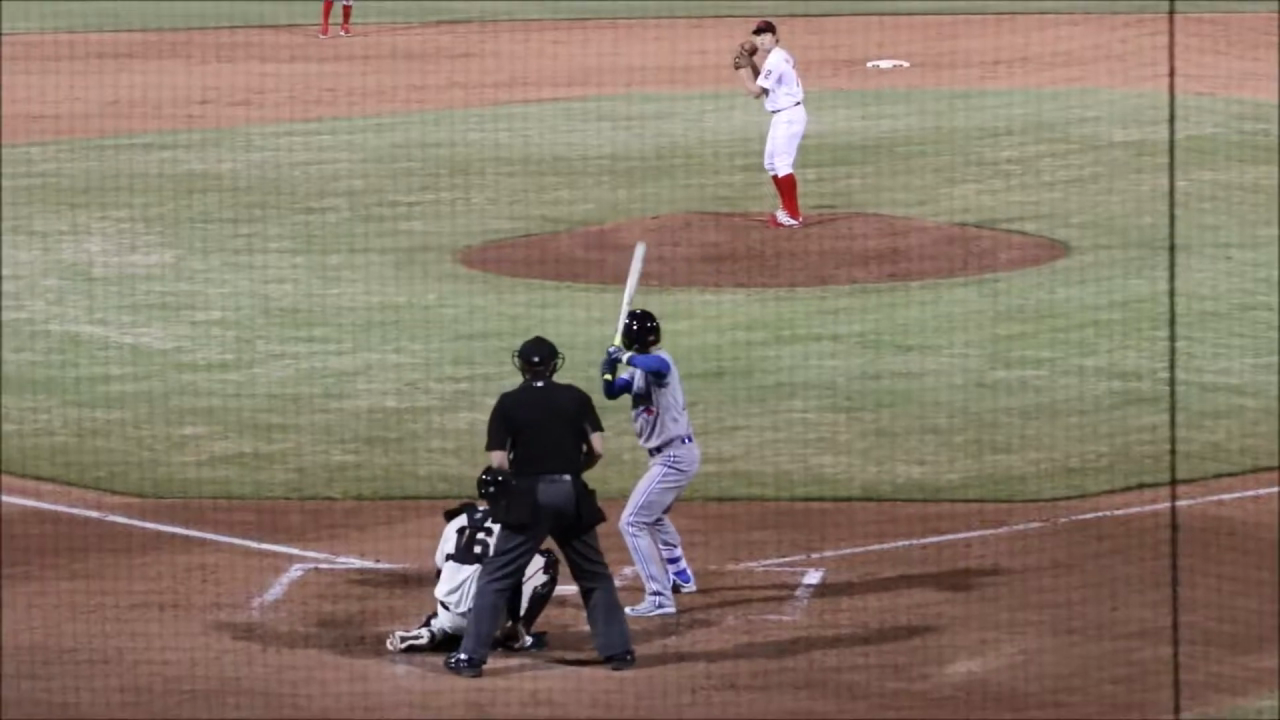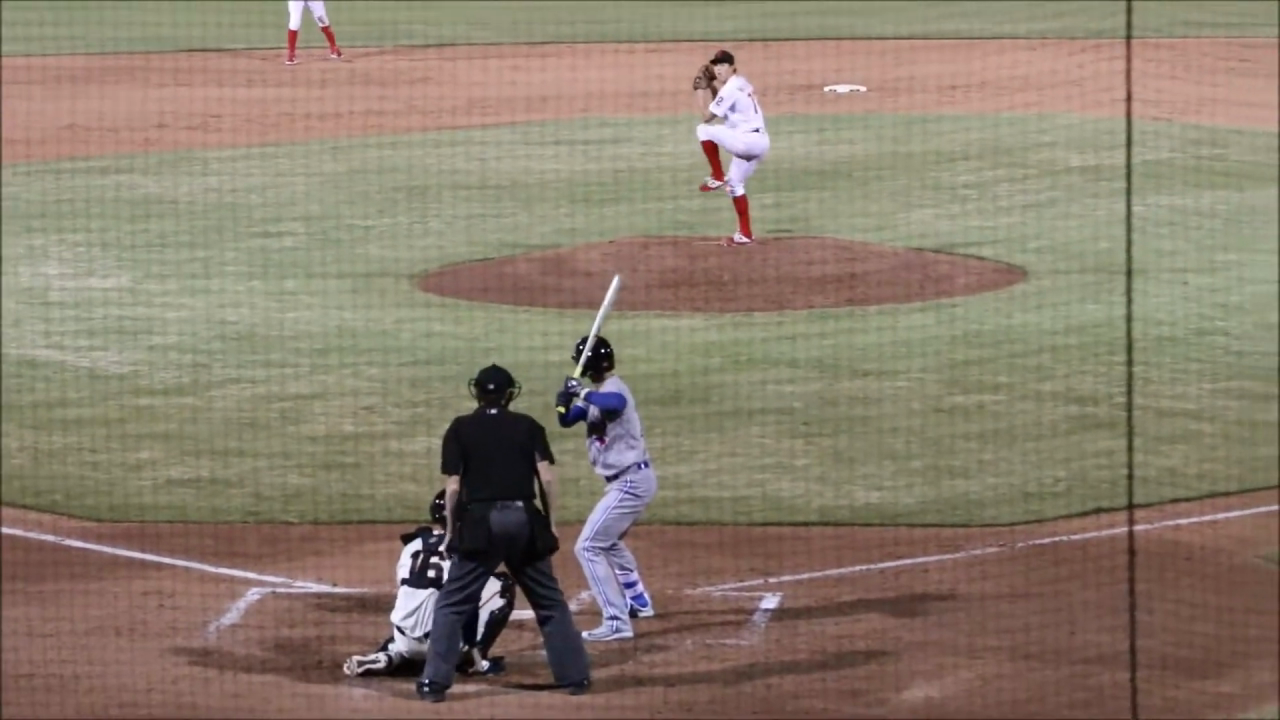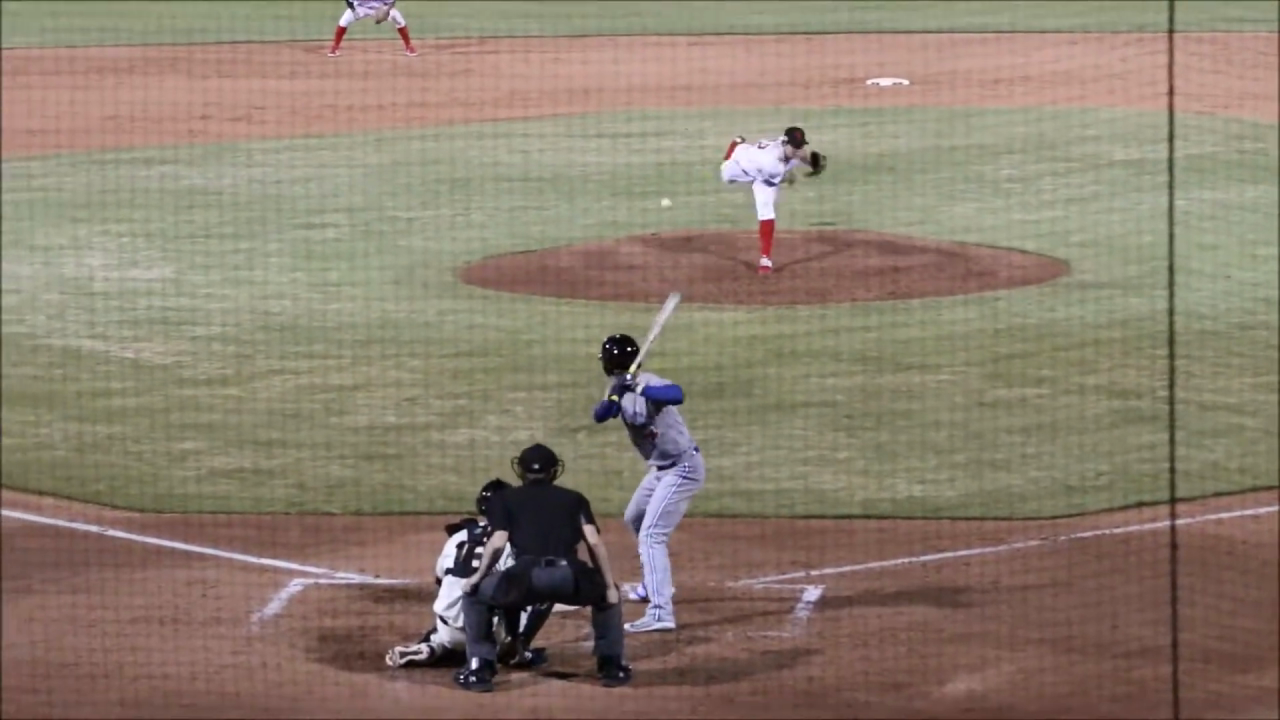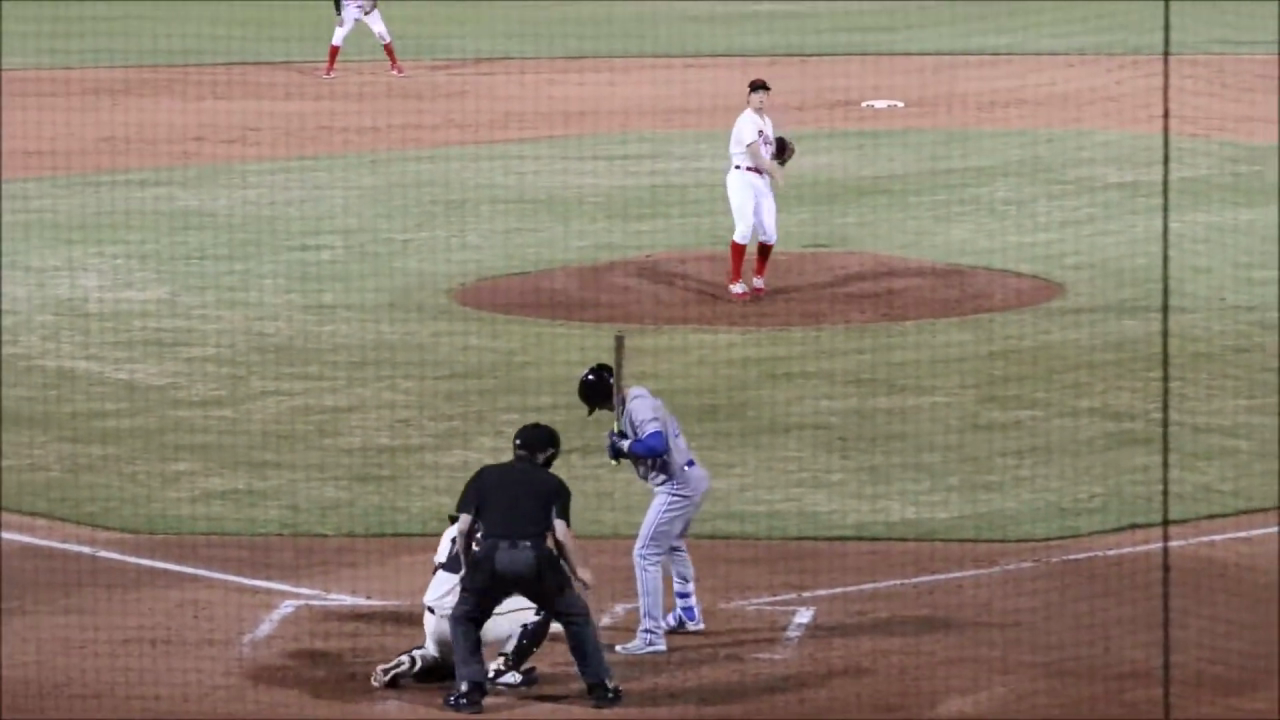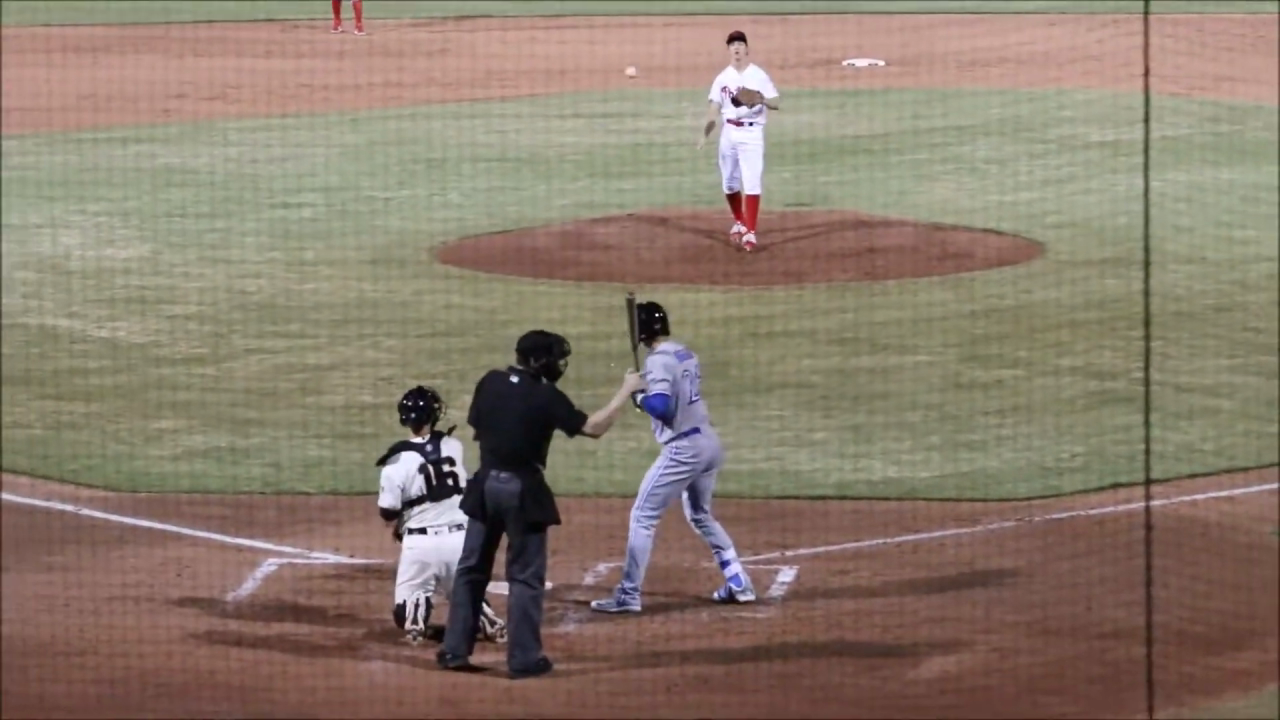
dt=1s
person 1, frame 1
left shoulder: (508, 403)
right shoulder: (576, 397)
left elbow: (497, 462)
right elbow: (597, 449)
left hip: (528, 497)
right hip: (572, 495)
left knee: (496, 577)
right knee: (595, 576)
left ankle: (471, 656)
right ankle: (617, 650)
person 1, frame 2
left shoulder: (460, 428)
right shoulder: (528, 426)
left elbow: (453, 486)
right elbow: (546, 479)
left wrist: (451, 531)
right wrist: (549, 522)
left hip: (481, 522)
right hip: (524, 520)
left knee: (453, 603)
right knee: (550, 602)
left ankle: (435, 680)
right ankle: (575, 677)
person 1, frame 3
left shoulder: (507, 499)
right shoulder: (574, 498)
left elbow: (497, 543)
right elbow: (594, 543)
left wrist: (478, 576)
right wrist: (610, 587)
left hip: (527, 577)
right hip: (570, 577)
left knee: (475, 595)
right knee: (606, 594)
left ankle: (479, 669)
right ankle: (613, 666)
person 1, frame 4
left shoulder: (485, 475)
right shoulder: (553, 484)
left elbow: (463, 526)
right elbow: (561, 535)
left wrist: (467, 564)
right wrist: (577, 571)
left hip: (492, 559)
right hip: (534, 560)
left knee: (463, 619)
right knee: (577, 615)
left ankle: (469, 690)
right ankle: (600, 686)
person 1, frame 5
left shoulder: (489, 383)
right shoulder: (546, 397)
right elbow: (593, 428)
right wrist: (626, 390)
left hip: (487, 485)
right hip: (523, 491)
left knee: (471, 569)
right knee: (526, 577)
left ankle: (455, 650)
right ankle: (524, 658)
person 2, frame 1
left shoulder: (658, 362)
right shoulder: (639, 369)
left elbow: (658, 365)
right elbow: (612, 393)
left wrist: (624, 356)
right wrist: (609, 371)
left hip: (674, 455)
right hip: (674, 454)
left knee: (632, 522)
right knee: (653, 516)
left ankle: (660, 598)
right ankle: (680, 577)
person 2, frame 2
left shoulder: (614, 389)
right shoulder: (596, 392)
left elbow: (615, 404)
right elbow: (567, 421)
left wrist: (582, 391)
right wrist: (564, 402)
left hip: (630, 481)
right hip: (631, 480)
left knee: (588, 547)
right knee: (608, 541)
left ankle: (617, 622)
right ankle: (638, 601)
person 2, frame 3
left shoulder: (650, 383)
right shoulder: (623, 385)
left elbow: (677, 395)
right elbow: (600, 416)
left wrist: (637, 387)
right wrist: (614, 395)
left hip: (682, 467)
right hip: (662, 468)
left knee: (651, 535)
right knee: (634, 519)
left ankle: (660, 613)
right ankle: (656, 581)
person 2, frame 4
left shoulder: (638, 404)
right shoulder: (637, 399)
left elbow: (656, 446)
left wrist: (624, 444)
right wrist: (621, 446)
left hip: (677, 484)
right hip: (690, 479)
left knee: (646, 554)
right knee: (673, 546)
left ankle: (652, 636)
right ankle: (688, 614)
person 2, frame 5
left shoulder: (657, 360)
right shoulder: (686, 354)
left elbow: (661, 407)
left wrist: (640, 397)
right wrist: (650, 396)
left hip: (683, 448)
right hip: (709, 443)
left knee: (643, 517)
right knee: (701, 516)
left ankle: (628, 596)
right ankle: (739, 584)
person 3, frame 1
left shoulder: (456, 522)
right wrist: (516, 623)
left hip: (449, 616)
right knee: (546, 562)
left ankle: (433, 631)
right ankle: (516, 635)
person 3, frame 2
left shoulder: (412, 546)
right wrist: (473, 650)
left hip: (405, 641)
right knee: (502, 587)
left ankle: (388, 656)
right ankle: (473, 659)
person 3, frame 3
left shoulder: (457, 536)
left elbow: (440, 579)
right wrist: (516, 642)
left hip: (448, 630)
left ankle: (430, 648)
right ankle: (516, 651)
person 3, frame 4
left shoulder: (455, 528)
left hip: (434, 618)
left knee: (440, 654)
right knee: (540, 613)
left ankle: (409, 663)
right ankle: (504, 669)
person 3, frame 5
left shoulder: (397, 461)
right shoulder: (453, 445)
left elbow: (389, 516)
left hip: (419, 544)
right hip: (458, 540)
left knee: (404, 614)
left ankle: (418, 608)
person 4, frame 1
left shoulder: (775, 60)
right shoulder: (777, 57)
left elbow: (756, 91)
right elbow: (763, 82)
left wrist: (741, 69)
right wrist: (749, 63)
left hip: (789, 116)
right hip: (783, 116)
left knee: (782, 164)
right knee: (771, 163)
left ankle: (794, 216)
right ankle: (787, 209)
person 4, frame 2
left shoulder: (730, 89)
right shoulder: (740, 83)
left elbow: (707, 117)
right elbow: (721, 106)
left wrist: (700, 92)
right wrist: (710, 87)
left hip: (748, 139)
right hip: (759, 141)
left knee: (703, 129)
right knee: (735, 184)
left ankle: (717, 177)
right ankle: (745, 234)
person 4, frame 3
left shoulder: (797, 151)
right shoulder: (772, 158)
right hip: (742, 165)
left knee: (766, 211)
right knee: (726, 174)
left ankle: (765, 258)
right ankle: (738, 145)
person 4, frame 4
left shoulder: (767, 123)
right shoulder: (746, 122)
right elbow: (756, 158)
right wrist: (776, 172)
left hip: (762, 181)
right hip: (741, 179)
left knee: (769, 233)
right knee: (744, 228)
left ankle: (758, 278)
right ankle: (735, 281)
person 4, frame 5
left shoulder: (759, 75)
right shoulder: (721, 78)
left elbow: (776, 103)
right elbow: (714, 110)
left wrist: (761, 100)
right wrist: (704, 134)
left hip: (752, 134)
right hip: (728, 134)
left knee: (751, 182)
right knee: (730, 183)
left ankle: (750, 233)
right ankle: (739, 223)
